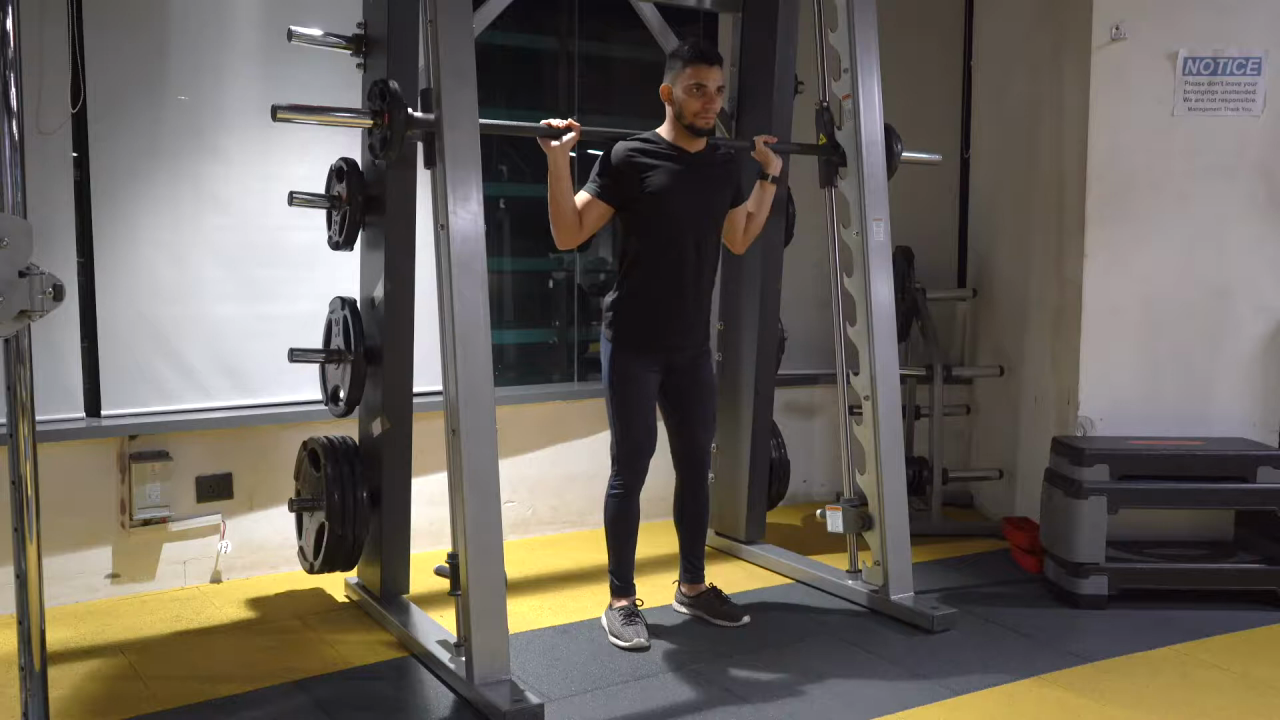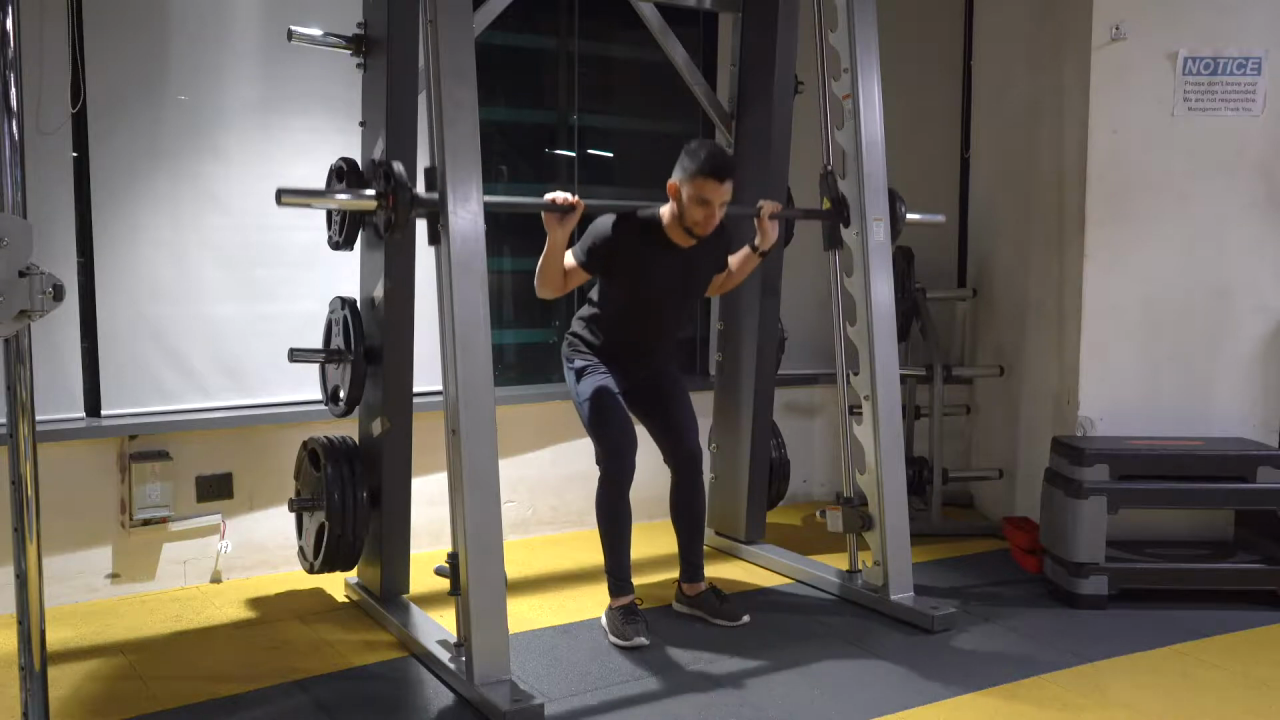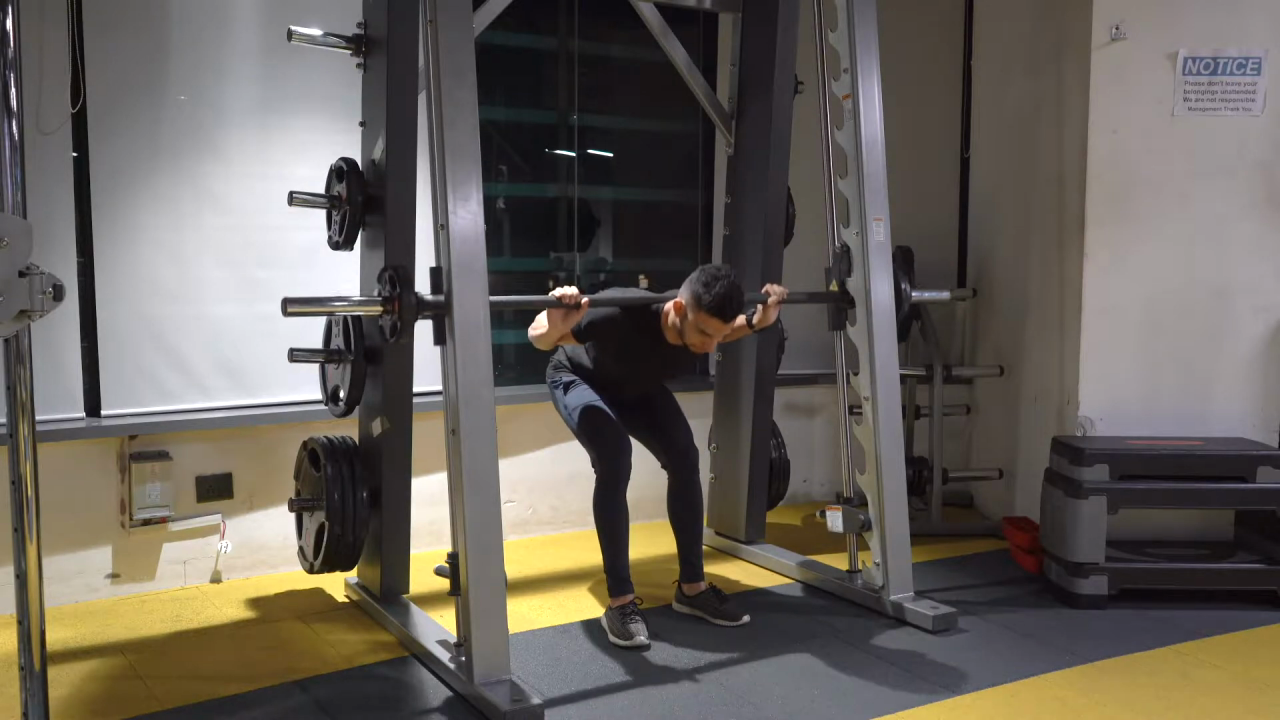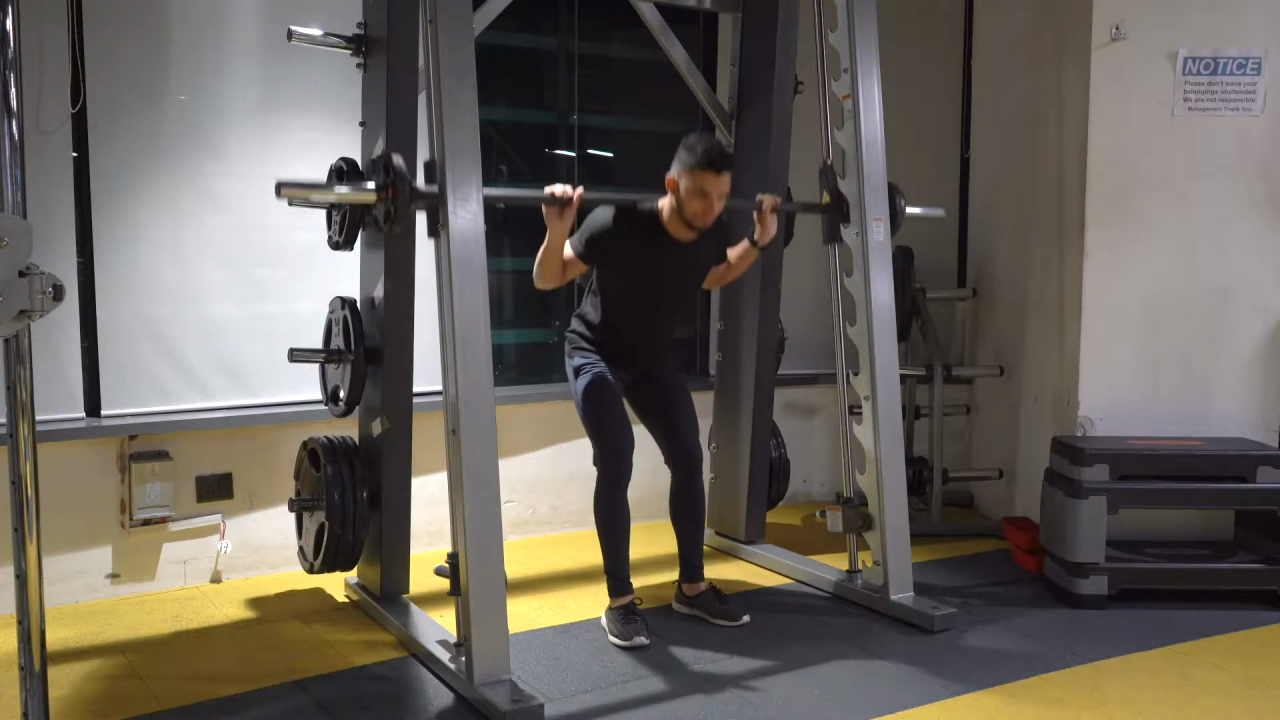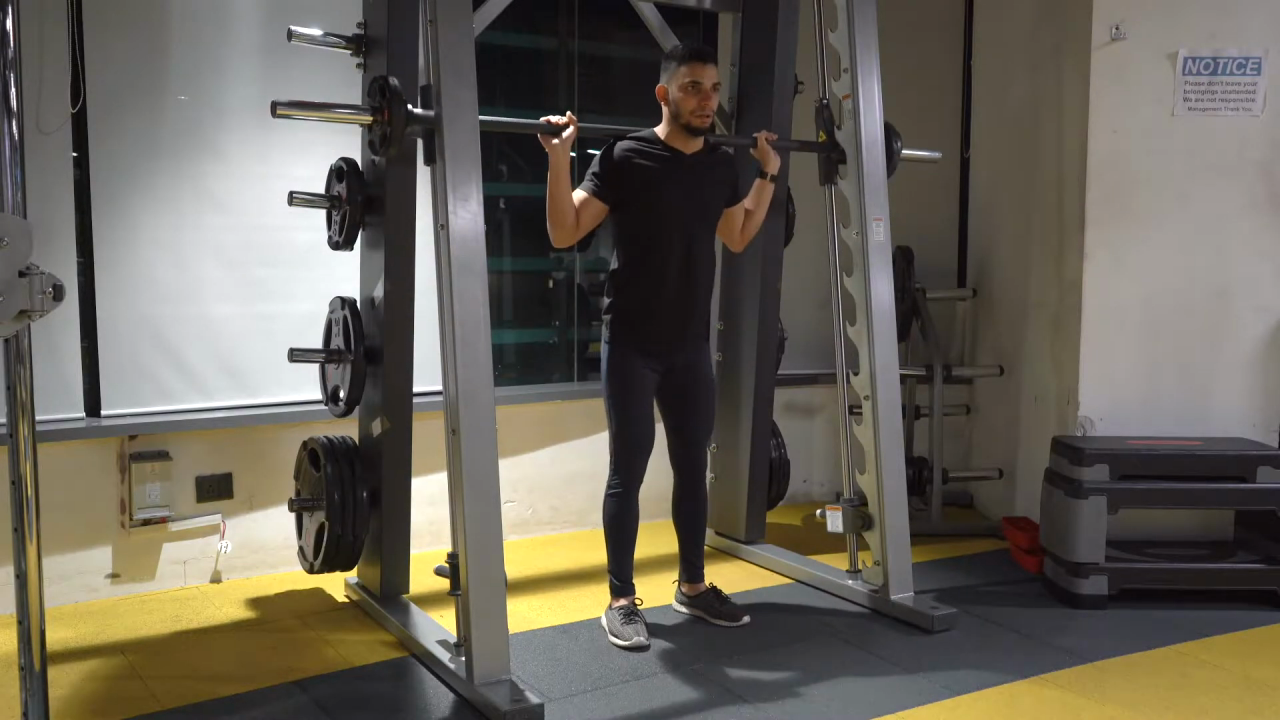
dt=1s
person 1, frame 1
left shoulder: (724, 166)
right shoulder: (630, 160)
left elbow: (740, 240)
right elbow: (568, 235)
left wrist: (770, 176)
right wrist: (559, 162)
left hip: (691, 346)
right hip: (634, 344)
left knee: (695, 463)
right knee: (632, 468)
left ankle: (692, 586)
right ankle: (621, 600)
person 1, frame 2
left shoulder: (714, 239)
right shoulder: (620, 233)
left elbow: (716, 284)
right elbow: (548, 289)
left wrist: (761, 244)
right wrist: (557, 236)
left hip: (655, 361)
right hip: (596, 358)
left knee: (688, 458)
right knee: (619, 461)
left ankle: (692, 586)
right ankle: (620, 601)
person 1, frame 3
left shoulder: (704, 325)
right shoulder: (620, 318)
right elbow: (538, 337)
left wrist: (757, 321)
right wrist: (555, 326)
left hip: (639, 385)
right hip: (580, 379)
left knee: (684, 457)
right knee: (615, 459)
left ankle: (692, 586)
right ankle: (620, 601)
person 1, frame 4
left shoulder: (713, 232)
right shoulder: (617, 226)
left elbow: (715, 275)
right elbow: (546, 280)
left wrist: (759, 239)
right wrist: (557, 230)
left hip: (654, 357)
right hip: (595, 354)
left knee: (688, 459)
right knee: (617, 464)
left ankle: (692, 586)
right ankle: (620, 601)
person 1, frame 5
left shoulder: (720, 164)
right shoulder: (625, 158)
left elbow: (737, 237)
right elbow: (564, 233)
left wrist: (768, 174)
right wrist: (559, 158)
left hip: (690, 345)
right hip: (632, 344)
left knee: (692, 465)
right knee: (629, 470)
left ankle: (693, 585)
right ankle: (621, 599)
